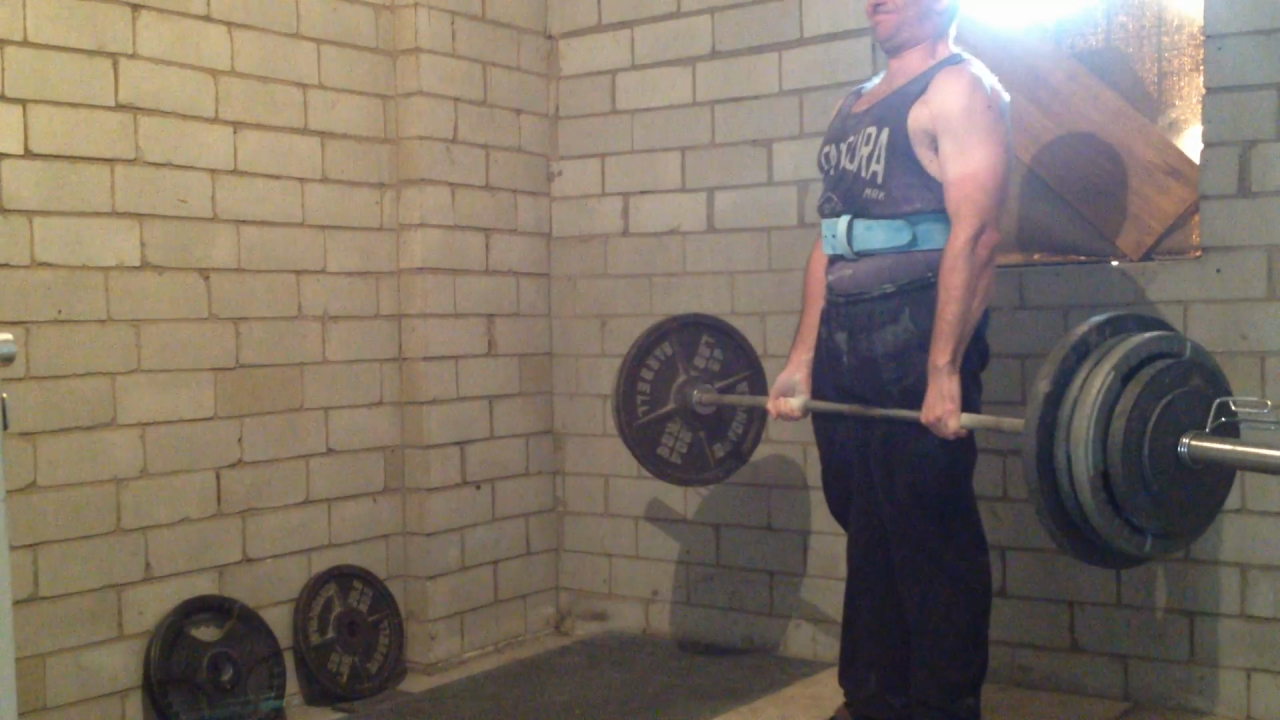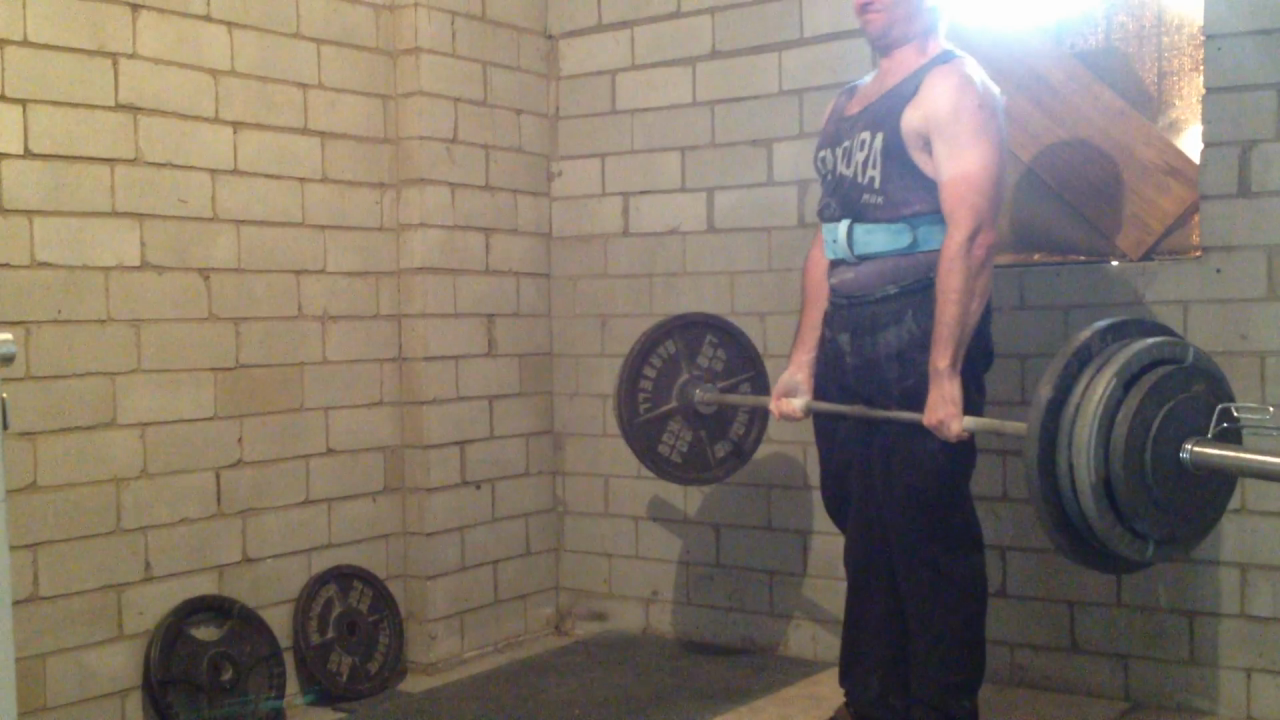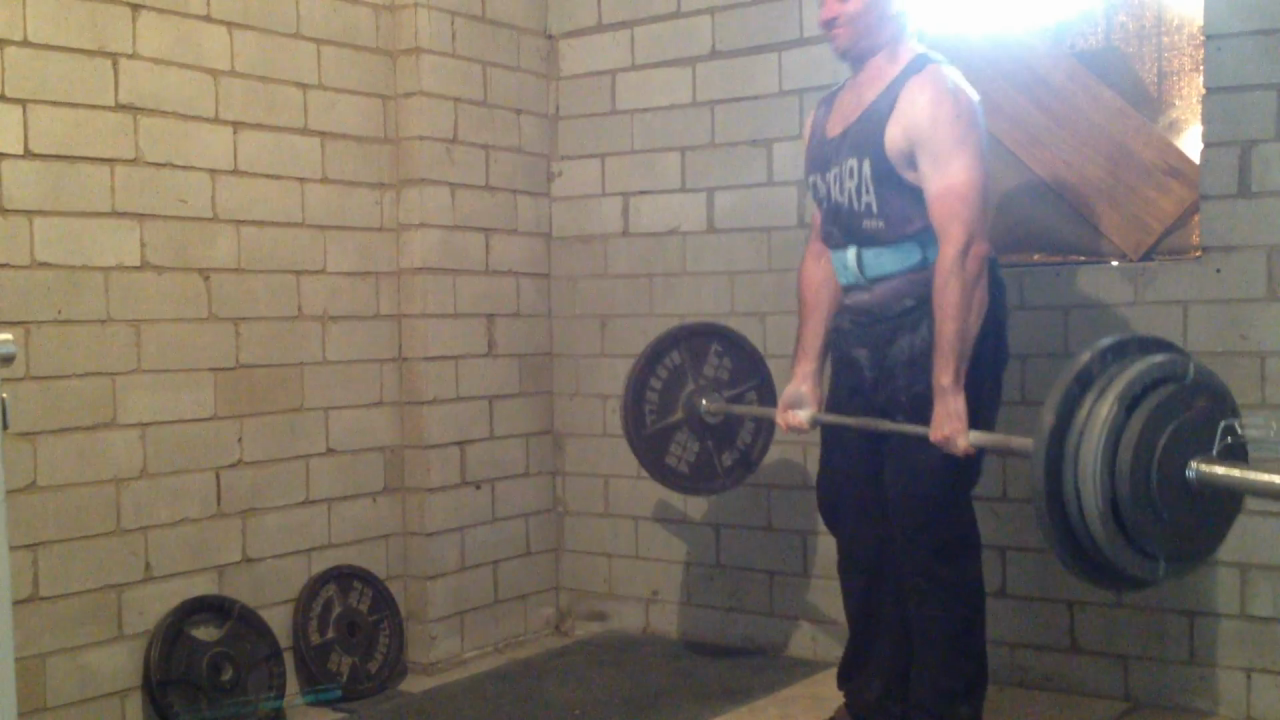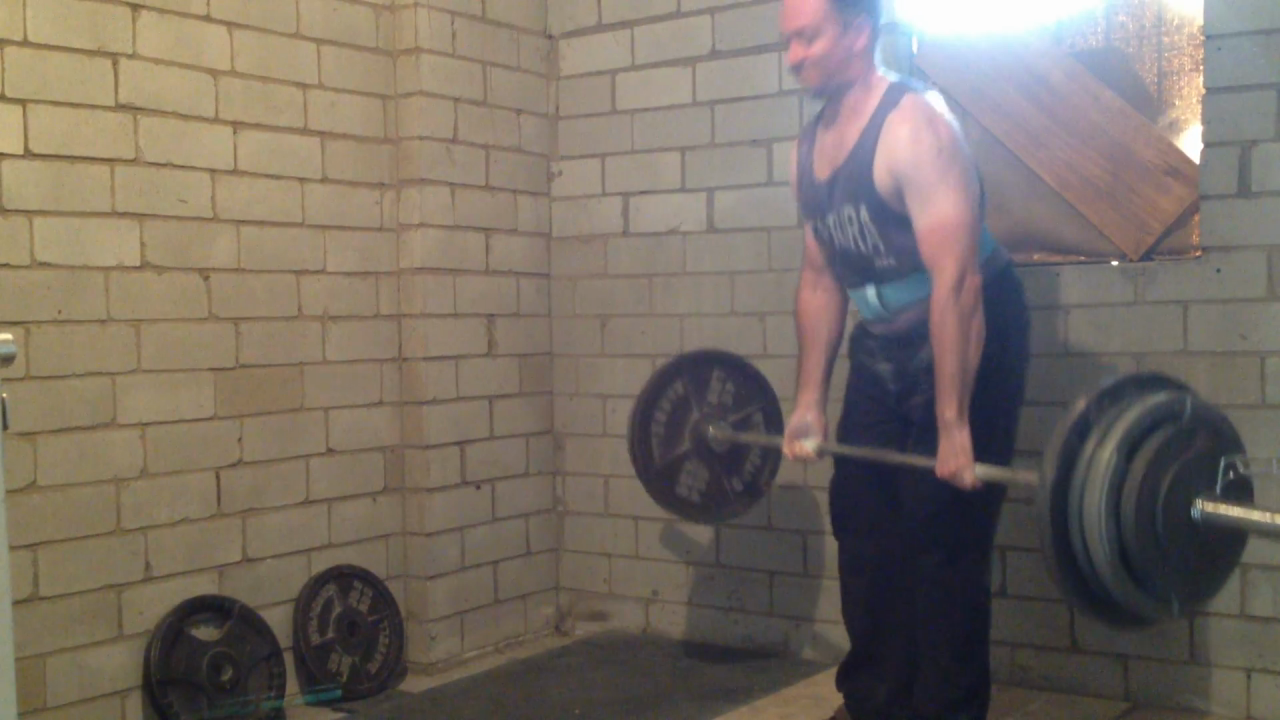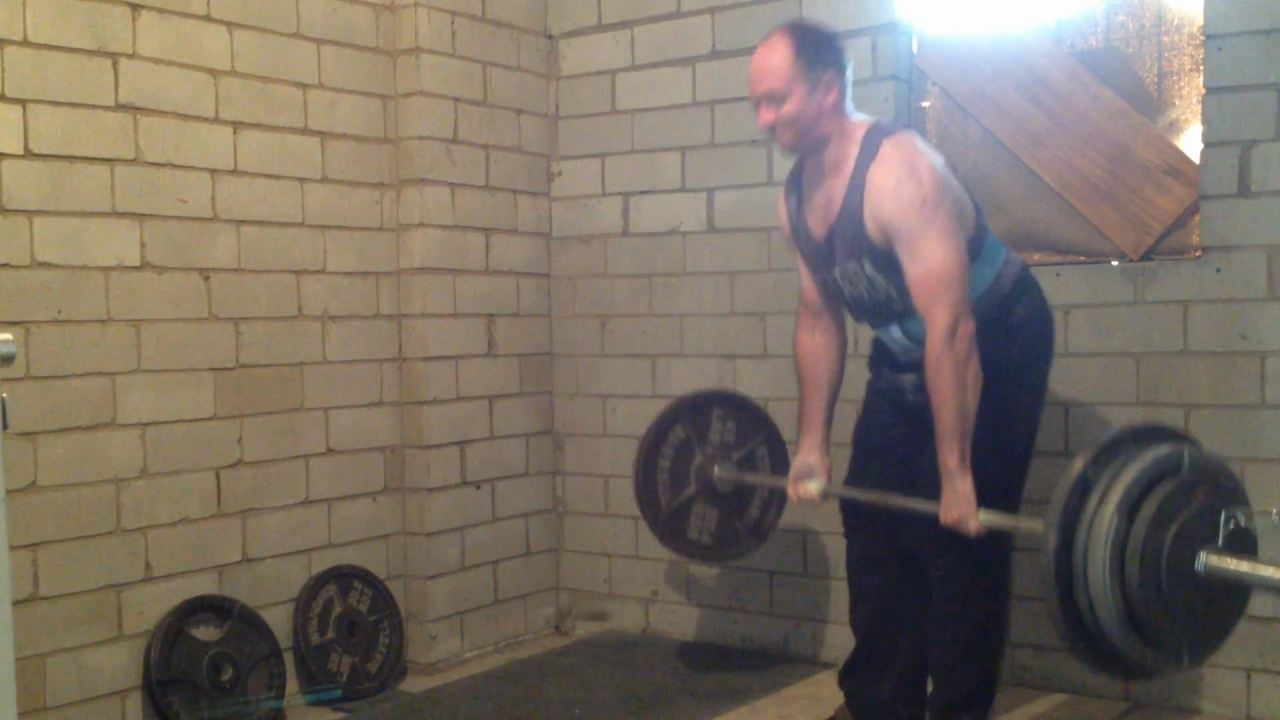
dt=0.2s
person 1, frame 1
left shoulder: (961, 89)
right shoulder: (855, 103)
left elbow: (975, 233)
left wrist: (946, 371)
right wrist: (802, 356)
left hip: (916, 333)
right hip: (844, 337)
left knee: (930, 534)
right knee: (865, 529)
person 1, frame 2
left shoulder: (953, 87)
right shoulder: (846, 102)
left elbow: (971, 234)
left wrist: (947, 375)
right wrist: (804, 357)
left hip: (918, 333)
right hip: (847, 337)
left knee: (928, 531)
right knee: (863, 527)
person 1, frame 3
left shoulder: (933, 94)
right shoulder: (827, 112)
left elbow: (962, 246)
left wrist: (950, 389)
right wrist: (806, 370)
left hip: (932, 337)
right hip: (862, 343)
left knee: (928, 534)
right knee: (857, 527)
person 1, frame 4
left shoulder: (915, 125)
right shoulder: (811, 144)
left elbow: (957, 279)
right elbow: (820, 279)
left wrist: (953, 425)
right wrist: (809, 399)
left hip: (962, 342)
right hip: (882, 349)
left knee: (941, 537)
right knee: (863, 528)
person 1, frame 5
left shoulder: (899, 173)
right shoulder: (797, 196)
left elbow: (951, 329)
right elbow: (818, 321)
left wrist: (956, 476)
right wrist: (812, 443)
left hip: (994, 341)
right hip: (902, 357)
left knee: (957, 539)
right knee: (873, 526)
